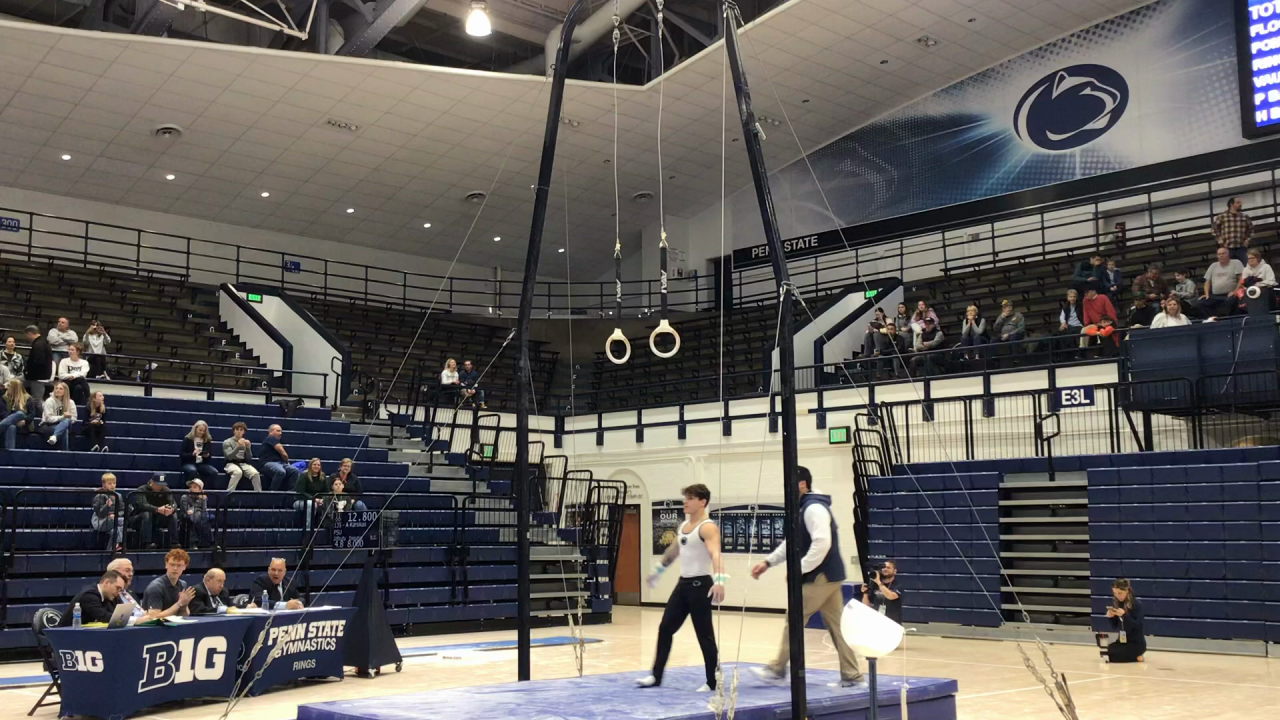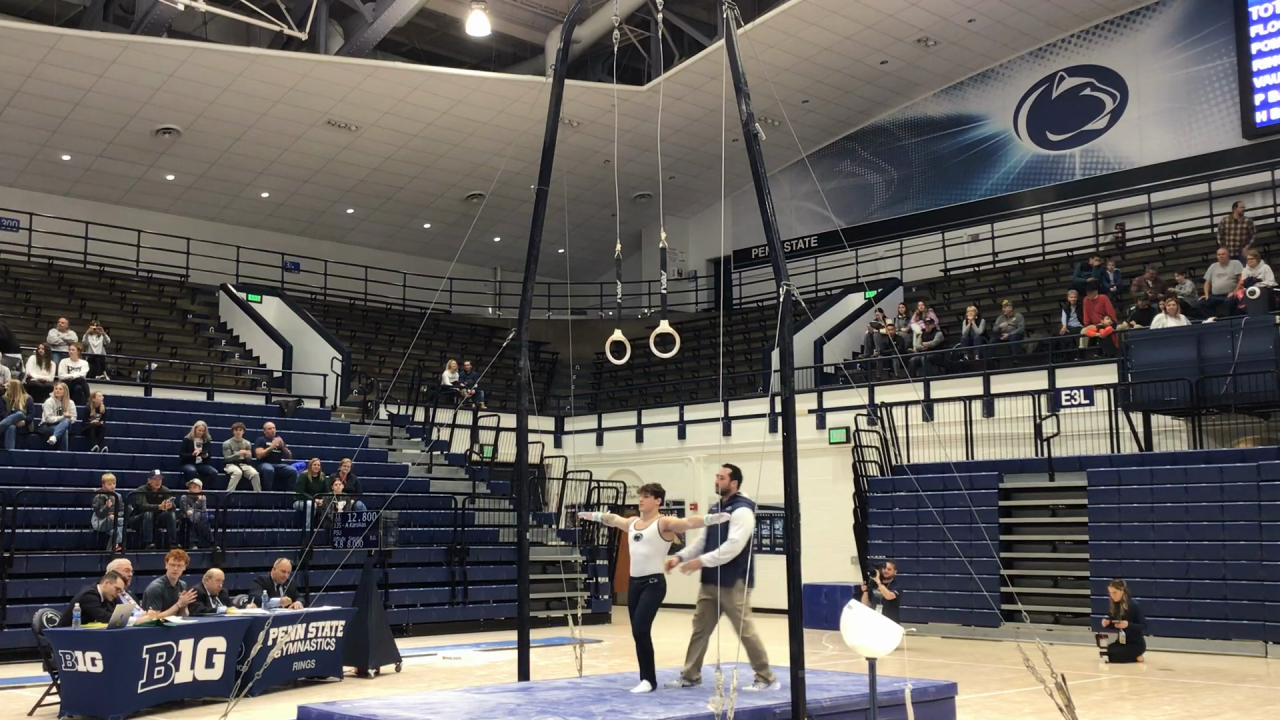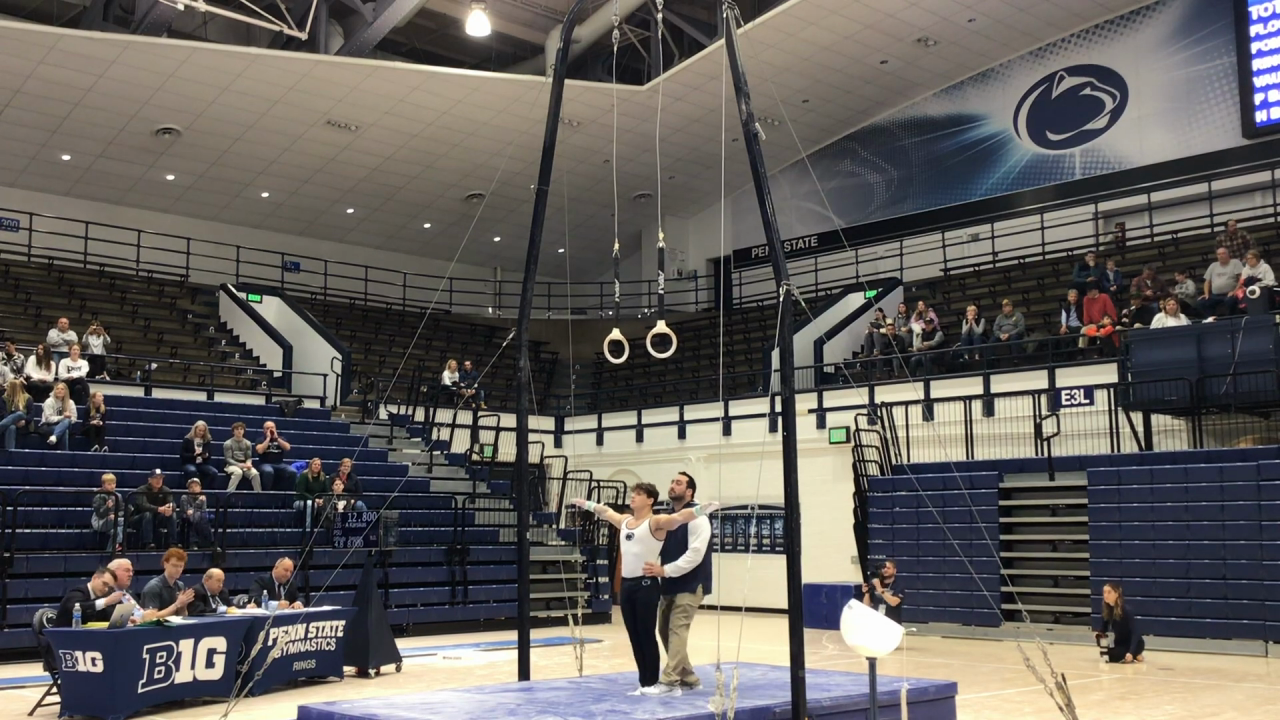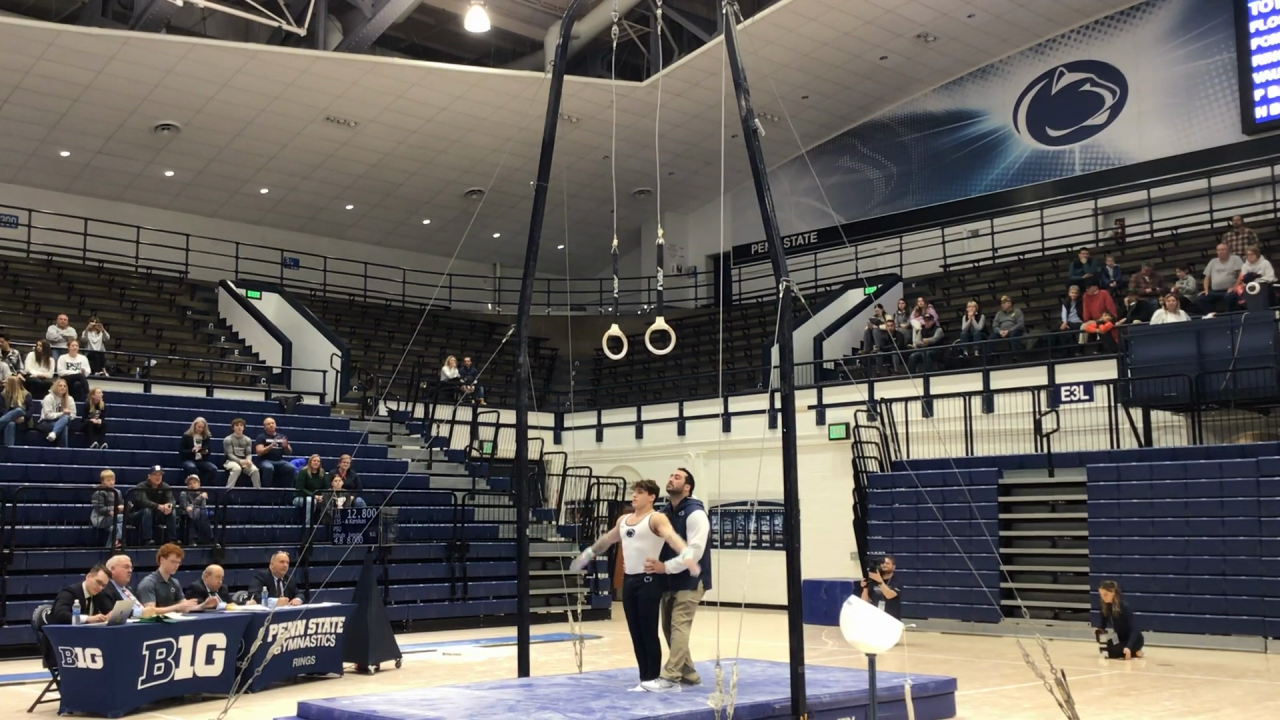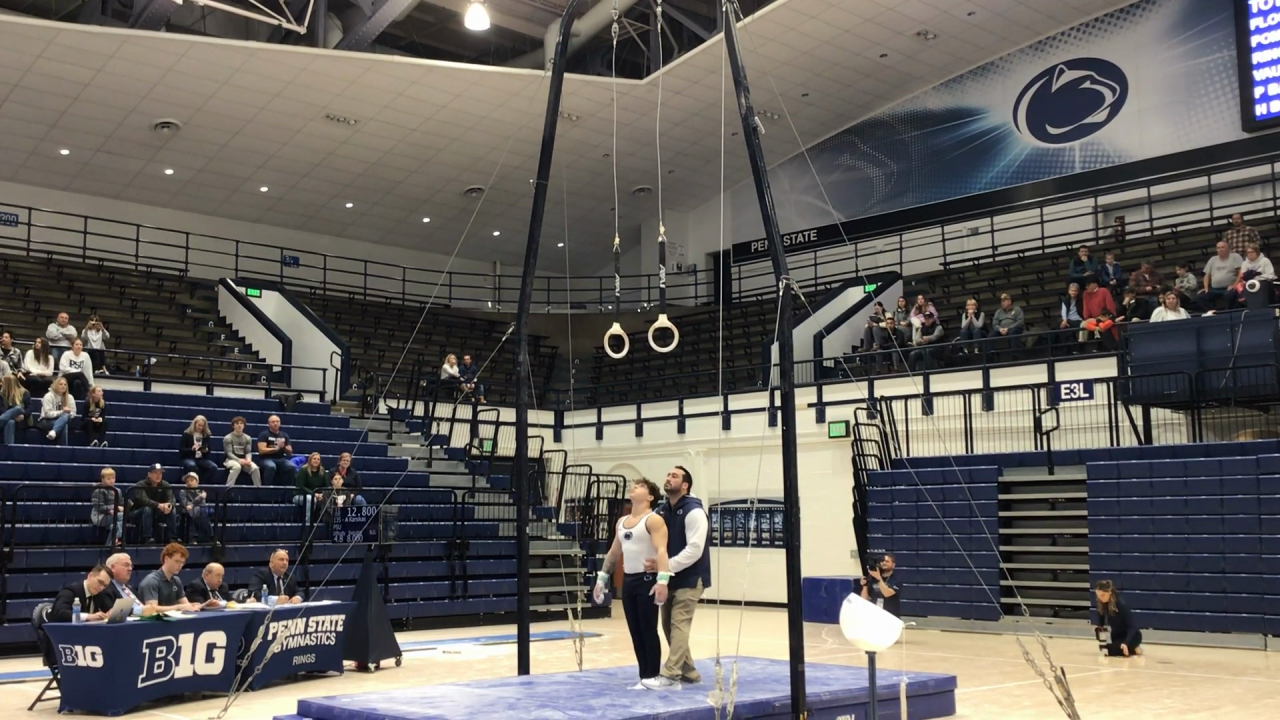
dt=0.7s
person 1, frame 1
left shoulder: (814, 508)
right shoulder: (802, 508)
left elbow: (822, 544)
left wrist: (800, 569)
right wrist: (767, 562)
left hip: (820, 575)
right hip: (827, 576)
right knee: (834, 624)
left ankle: (777, 669)
right ankle: (851, 674)
person 1, frame 2
left shoulder: (741, 511)
right shoulder: (716, 509)
left elbow: (732, 547)
right elbow: (703, 540)
left wrist: (701, 561)
right wrist: (680, 557)
left hip: (734, 580)
right hip: (712, 580)
left knee: (744, 629)
right knee: (700, 626)
left ankle: (766, 678)
right ankle: (690, 676)
person 1, frame 3
left shoulder: (696, 518)
left elbow: (695, 555)
right elbow: (658, 549)
left wrist: (665, 570)
right wrist: (646, 566)
left hip: (690, 585)
right hip: (669, 585)
left knee: (677, 630)
right knee: (665, 630)
left ankle: (669, 681)
right ankle: (688, 678)
person 1, frame 4
left shoulder: (695, 513)
right shoulder: (664, 513)
left elbow: (695, 552)
left wrist: (665, 567)
right wrist: (645, 562)
left hip: (690, 580)
right hip: (670, 581)
left knee: (679, 627)
right knee: (669, 628)
left ankle: (670, 677)
right ankle: (688, 675)
person 1, frame 5
left shoulder: (694, 512)
right shoulder: (661, 511)
left elbow: (695, 550)
left wrist: (666, 565)
right wrist: (644, 560)
left hip: (689, 579)
right hip: (668, 579)
left knee: (679, 625)
right knee: (670, 626)
left ankle: (670, 676)
right ankle: (688, 672)
person 2, frame 1
left shoulder: (707, 528)
right shoulder: (684, 526)
left elbow: (715, 555)
right elbow: (674, 551)
left wrist: (720, 580)
right wrist: (658, 570)
left hip: (700, 585)
right hip: (683, 584)
left knee: (704, 634)
right knee: (665, 628)
left ankle: (712, 682)
right ankle: (656, 676)
person 2, frame 2
left shoulder: (664, 523)
right shoulder: (632, 523)
left elbow: (688, 523)
right elbow: (612, 518)
left wrist: (713, 518)
right wrist: (593, 515)
left hip: (653, 583)
right hip: (634, 582)
left knee: (641, 629)
right knee: (638, 632)
left ankle: (648, 680)
right ankle: (646, 680)
person 2, frame 3
left shoulder: (656, 522)
right shoulder: (624, 521)
left elbow: (679, 517)
right elbow: (605, 511)
left wrist: (701, 509)
right wrist: (587, 504)
left hip: (646, 584)
right hip: (627, 584)
left knee: (647, 636)
right knee: (635, 637)
left ankle: (652, 684)
right ankle: (644, 684)
person 2, frame 4
left shoulder: (656, 519)
right shoulder: (624, 520)
left elbow: (672, 536)
right elbow: (608, 538)
left wrist: (687, 555)
right wrist: (587, 554)
left hip: (648, 580)
right hip: (629, 580)
left knee: (648, 632)
right knee: (635, 633)
left ankle: (652, 679)
right ankle: (644, 679)
person 2, frame 5
left shoulder: (654, 520)
right shoulder: (622, 522)
left elbow: (661, 551)
right elbow: (613, 552)
left wrist: (662, 581)
right wrist: (602, 579)
left hip: (647, 580)
right hip: (628, 580)
left knee: (648, 631)
right knee: (635, 632)
left ankle: (652, 677)
right ankle: (644, 677)
